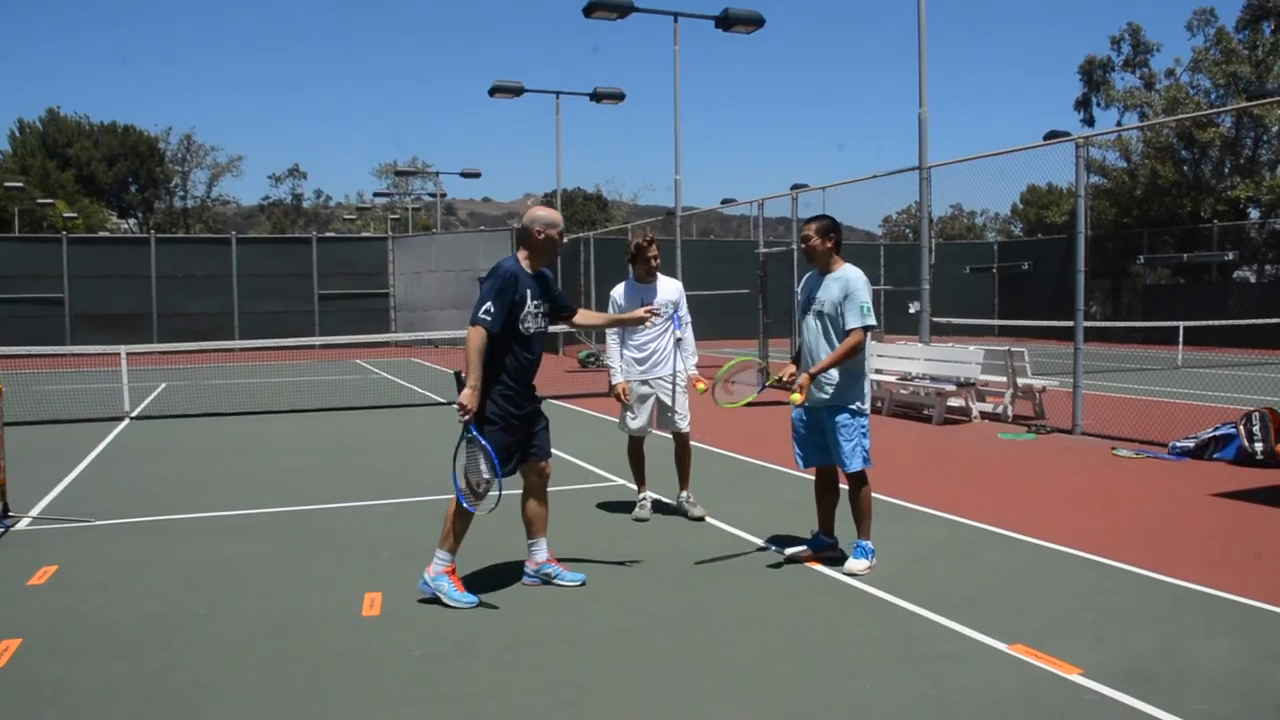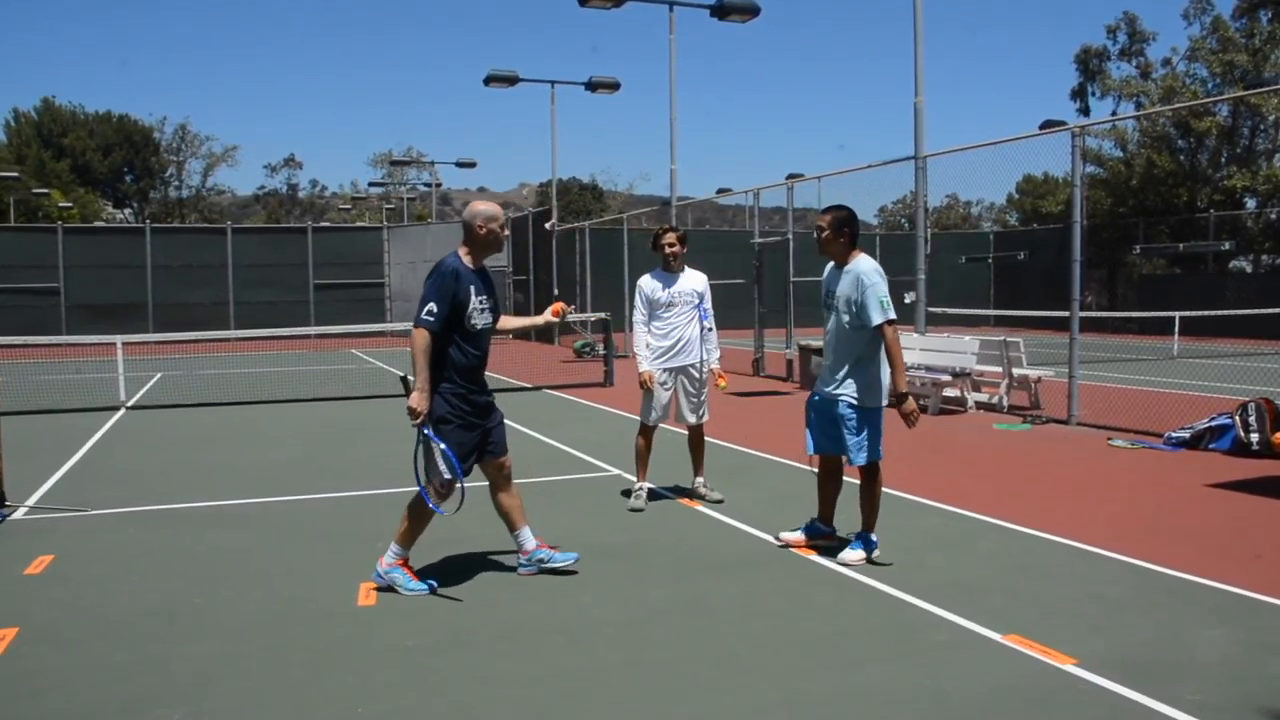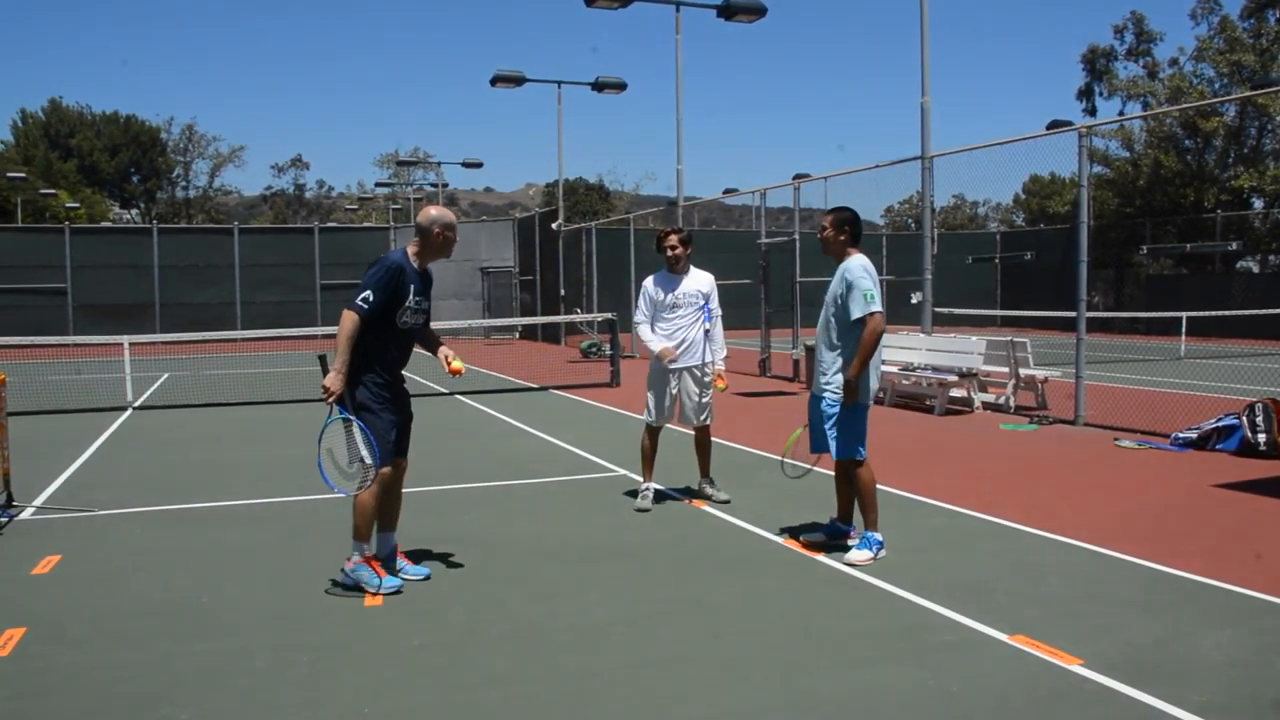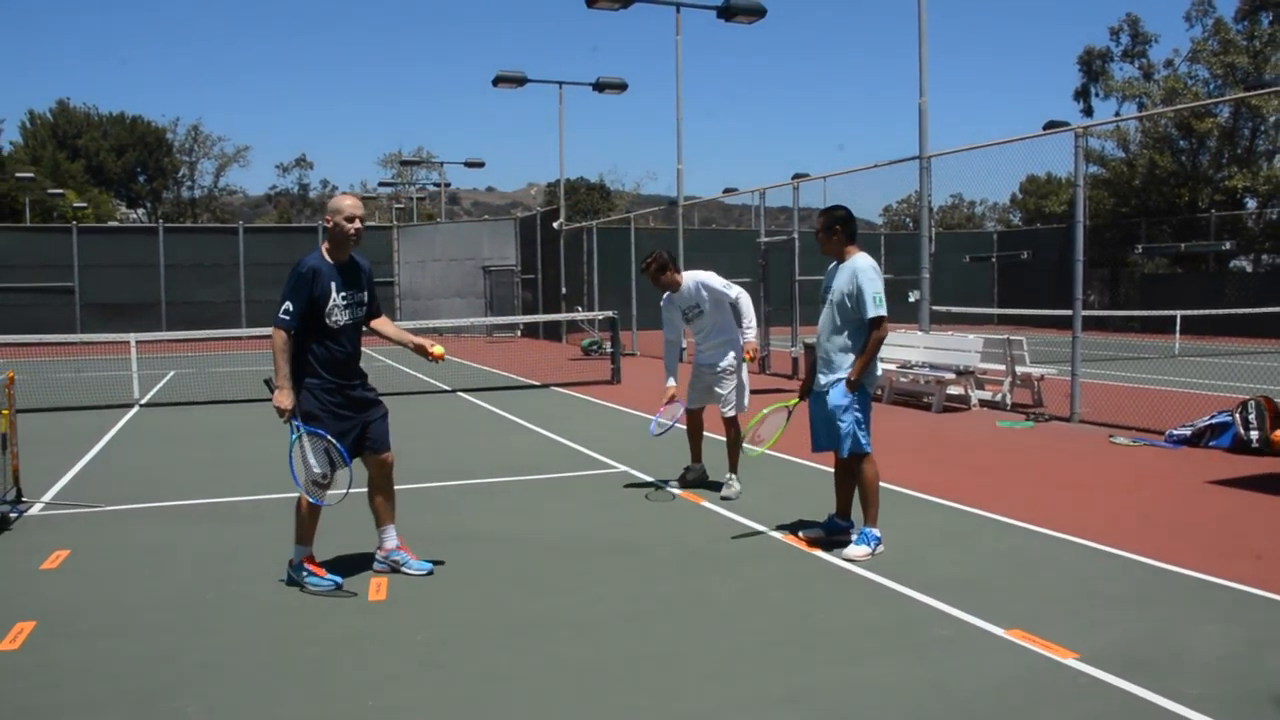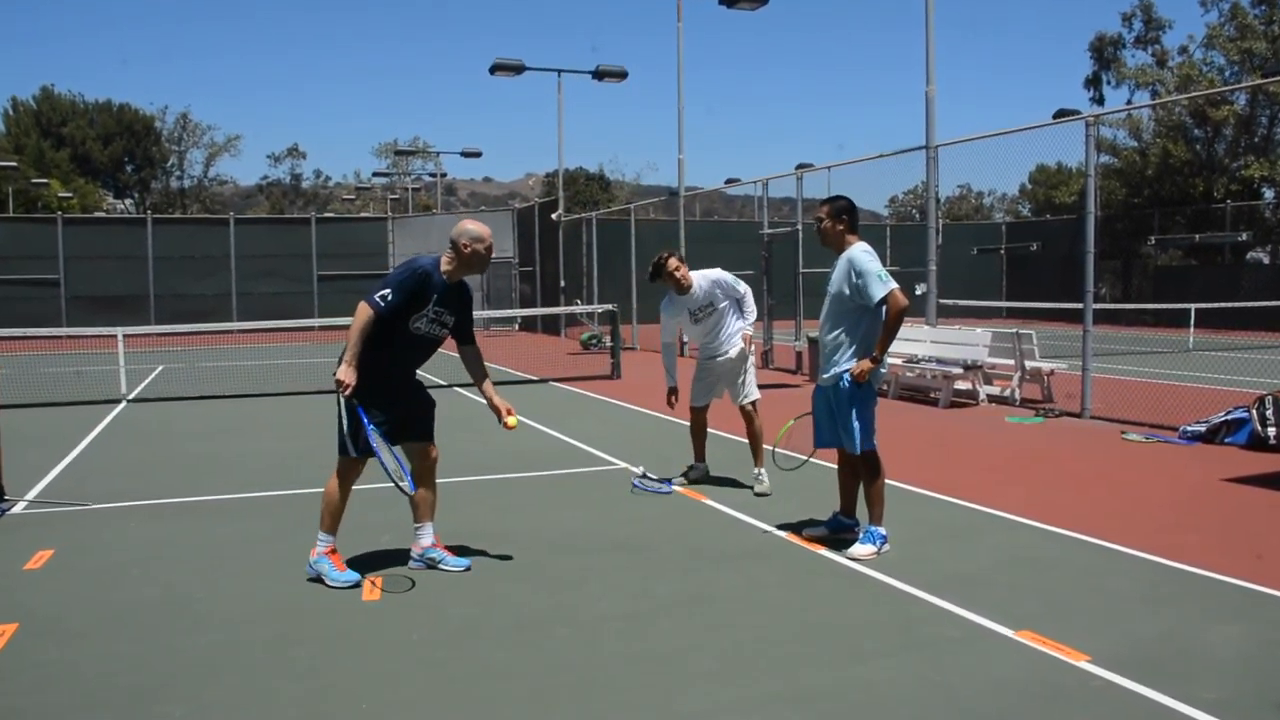
dt=1s
person 1, frame 1
left shoulder: (543, 279)
right shoulder: (506, 274)
left elbow: (574, 315)
right elbow: (478, 329)
left wrist: (625, 318)
right wrist: (471, 387)
left hip: (523, 398)
right hip: (492, 399)
left knee: (539, 474)
left ankle: (538, 562)
right ankle: (439, 572)
person 1, frame 2
left shoulder: (482, 274)
right shoulder: (448, 272)
right elbow: (422, 330)
left wrist: (539, 320)
right wrist: (421, 389)
left hip: (477, 394)
right hip: (448, 398)
left knee: (500, 469)
left ankle: (530, 550)
right ankle: (392, 563)
person 1, frame 3
left shoulder: (425, 275)
right shoulder: (391, 266)
right elbow: (352, 314)
left wrist: (440, 348)
right wrist: (338, 370)
left hip: (392, 383)
right hip: (366, 384)
left knee: (397, 469)
right knee: (380, 470)
left ankle: (386, 554)
right ankle: (359, 561)
person 1, frame 4
left shoulder: (362, 268)
right shoulder: (308, 270)
left elbow: (374, 318)
right elbow: (282, 330)
left wrist: (411, 340)
right wrist: (283, 387)
left hip: (356, 385)
right hip: (318, 391)
left knee: (382, 462)
left ankle: (389, 549)
right ankle: (301, 562)
person 1, frame 5
left shoulder: (462, 293)
right shoulder: (419, 272)
left elbow: (468, 348)
right elbow: (367, 308)
left wrist: (491, 396)
right wrist: (349, 364)
left hip: (403, 380)
right hip: (365, 378)
left knee: (426, 457)
right knee: (352, 463)
left ankle: (424, 546)
right ankle: (323, 553)
person 2, frame 1
left shoulder: (852, 280)
right shoulder: (808, 282)
left elbow: (857, 339)
left wrist: (815, 372)
right wrist: (795, 364)
left hip: (845, 398)
right hip: (810, 397)
left knee: (854, 471)
right knee: (822, 470)
left ankle: (864, 545)
right ankle: (825, 538)
person 2, frame 2
left shoulder: (867, 273)
right shoulder: (831, 271)
left elbow: (888, 332)
left wrist: (901, 392)
left hip: (859, 391)
right hip: (828, 386)
left knee: (867, 463)
right knee: (827, 458)
left ankle: (867, 537)
right ankle: (822, 527)
person 2, frame 3
left shoulder: (856, 269)
right shoulder: (843, 269)
left elbow: (875, 326)
left wrist: (852, 378)
left hip: (845, 387)
right hip: (829, 385)
left knee: (854, 459)
right knee: (840, 459)
left ankle: (872, 536)
right ankle: (843, 525)
person 2, frame 4
left shoulder: (862, 269)
right shoulder: (834, 269)
left elbow: (879, 329)
left wrist: (854, 375)
right wrist: (810, 372)
left hip: (846, 382)
right hip: (826, 380)
left knee: (858, 454)
right knee: (840, 454)
left ankle: (871, 532)
right ankle: (841, 521)
person 2, frame 5
left shoulder: (859, 257)
right shoulder: (842, 260)
left elbow: (898, 303)
left wrist: (875, 357)
left hip: (852, 375)
right hip: (831, 374)
left knee: (862, 451)
right knee: (844, 450)
left ankle: (876, 531)
right ankle: (846, 519)
person 3, frame 1
left shoulder: (674, 287)
right shoulder: (619, 293)
left elbow: (685, 328)
right elbow: (613, 338)
left wrist: (691, 366)
right wrist: (617, 378)
left hip: (670, 372)
right hip: (634, 377)
left knee: (681, 433)
right knee: (635, 436)
left ankle: (685, 496)
right ankle: (643, 496)
person 3, frame 2
left shoulder: (699, 280)
right shoulder: (646, 283)
left elbow: (708, 322)
right elbow: (639, 326)
left wrist: (714, 361)
right wrist: (642, 365)
left hip: (693, 364)
right hip: (658, 365)
left knee: (695, 425)
right knee: (647, 425)
left ankle: (699, 483)
right ankle: (640, 486)
person 3, frame 3
left shoulder: (705, 280)
right shoulder: (651, 283)
left elbow: (715, 323)
right elbow: (641, 323)
left wrist: (719, 362)
right wrist: (657, 348)
left hip: (698, 364)
right hip: (662, 366)
left knee: (702, 426)
right knee: (652, 426)
left ankle: (705, 482)
right ankle: (647, 486)
person 3, frame 4
left shoulder: (703, 280)
right shoulder: (668, 303)
left elbow: (741, 297)
right elbow: (671, 343)
left wrist: (749, 337)
right wrist: (670, 382)
left hip: (728, 358)
right hip: (702, 362)
left knee: (730, 417)
right knee: (692, 413)
left ankle: (732, 477)
right ankle: (696, 468)
person 3, frame 5
left shoulder: (714, 278)
right shoulder: (669, 308)
left elbow: (745, 293)
right elbow: (668, 344)
left wrist: (748, 328)
right wrist: (671, 382)
left hip: (736, 350)
right hip: (708, 358)
left knee: (749, 409)
right knee: (697, 411)
left ankle: (760, 471)
right ankle: (699, 467)
